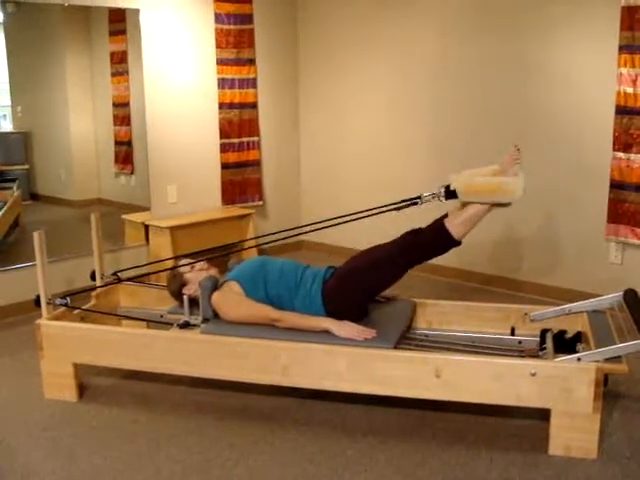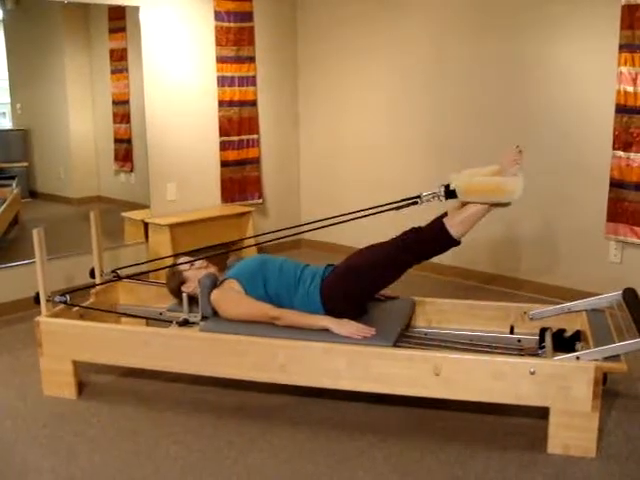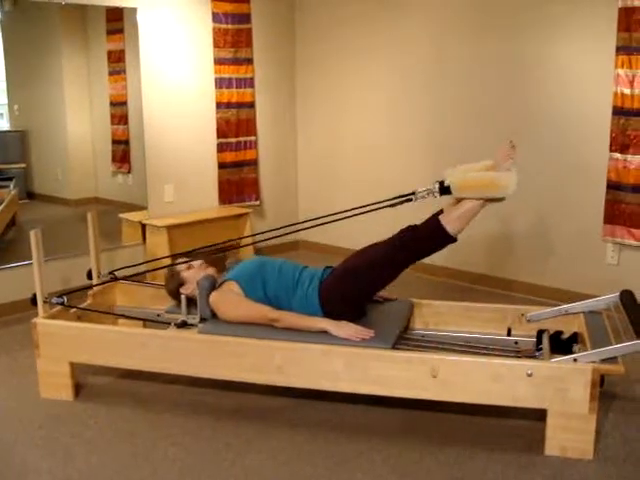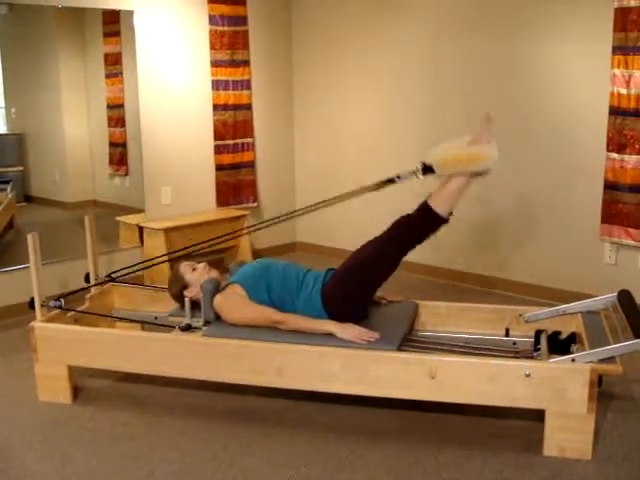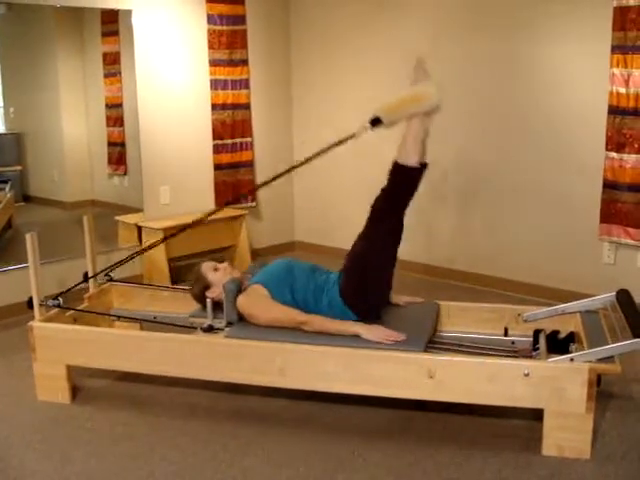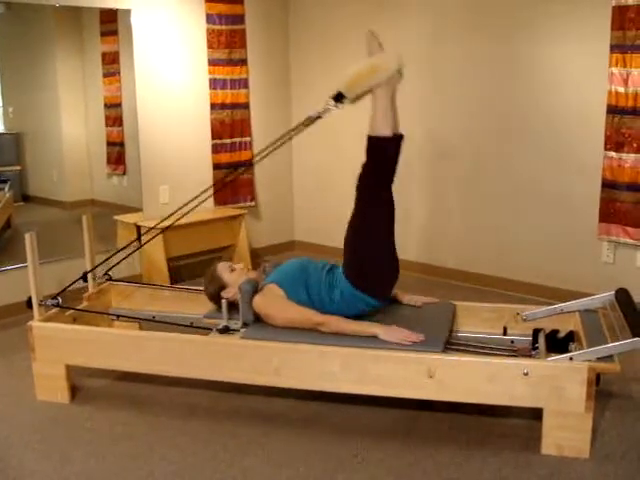
dt=0.3s
person 1, frame 1
left shoulder: (238, 277)
right shoulder: (222, 299)
right elbow: (276, 317)
right wrist: (332, 325)
left hip: (331, 281)
right hip: (332, 299)
left knee: (417, 242)
right knee: (410, 247)
person 1, frame 2
left shoulder: (237, 274)
right shoulder: (221, 297)
right elbow: (274, 315)
right wrist: (332, 323)
left hip: (331, 281)
right hip: (331, 298)
left knee: (413, 242)
right knee: (409, 246)
person 1, frame 3
left shoulder: (236, 275)
right shoulder: (220, 300)
right elbow: (274, 316)
left wrist: (368, 288)
right wrist: (330, 324)
left hip: (328, 281)
right hip: (329, 300)
left knee: (410, 240)
right knee: (406, 245)
person 1, frame 4
left shoulder: (241, 279)
right shoulder: (224, 304)
right elbow: (279, 319)
left wrist: (371, 291)
right wrist: (335, 327)
left hip: (330, 283)
right hip: (331, 302)
left knee: (403, 232)
right knee: (399, 235)
left ankle: (465, 172)
right ankle: (465, 172)
person 1, frame 5
left shoulder: (258, 284)
right shoulder: (248, 302)
right elbow: (303, 320)
right wrist: (361, 328)
left hip: (348, 288)
right hip: (353, 302)
right knee: (385, 212)
person 1, frame 6
left shoulder: (273, 282)
right shoulder: (264, 304)
right elbow: (321, 322)
right wrist: (379, 329)
left hip: (362, 285)
right hip: (363, 285)
right knee: (371, 189)
